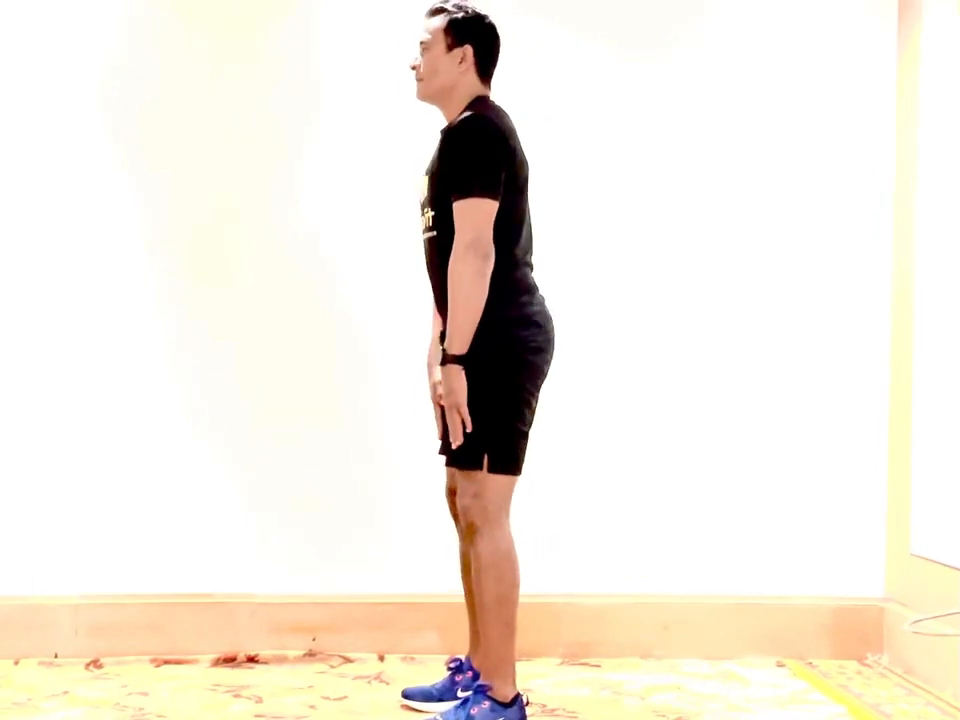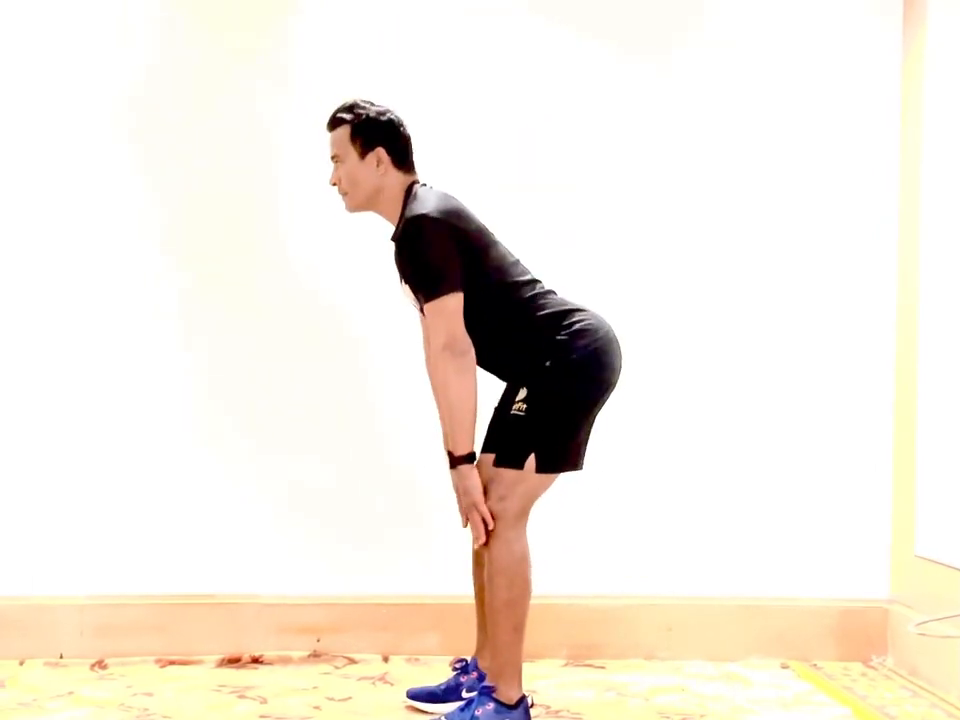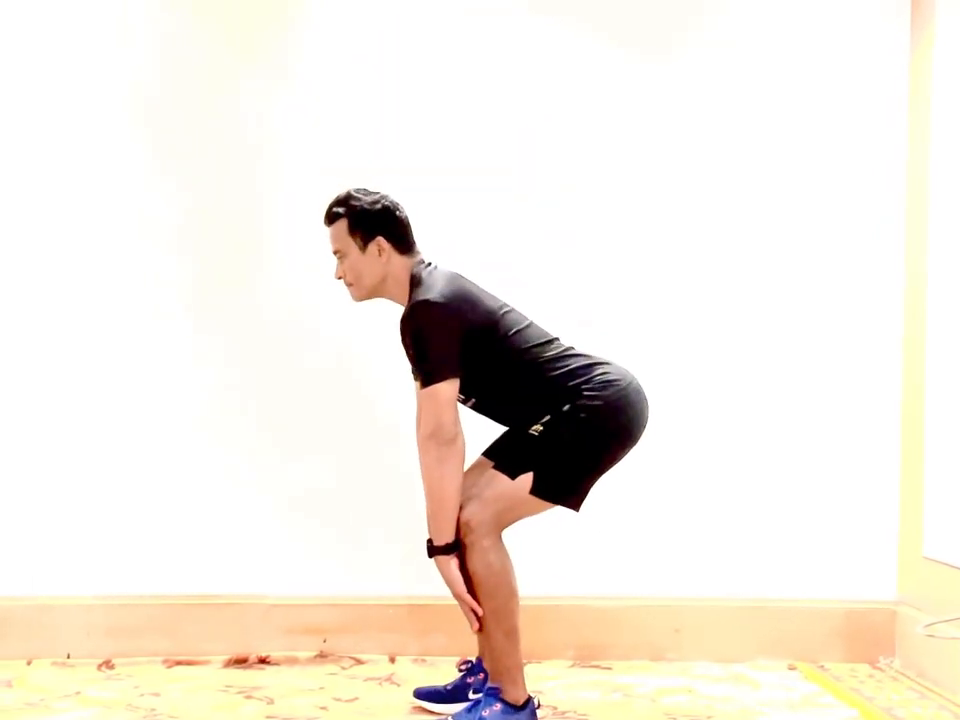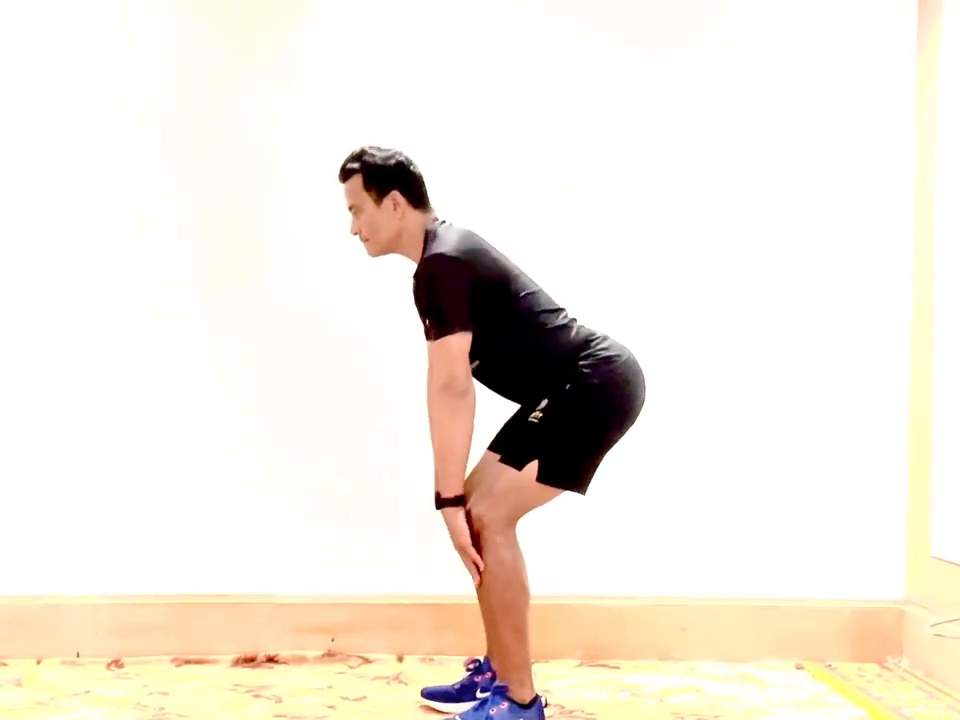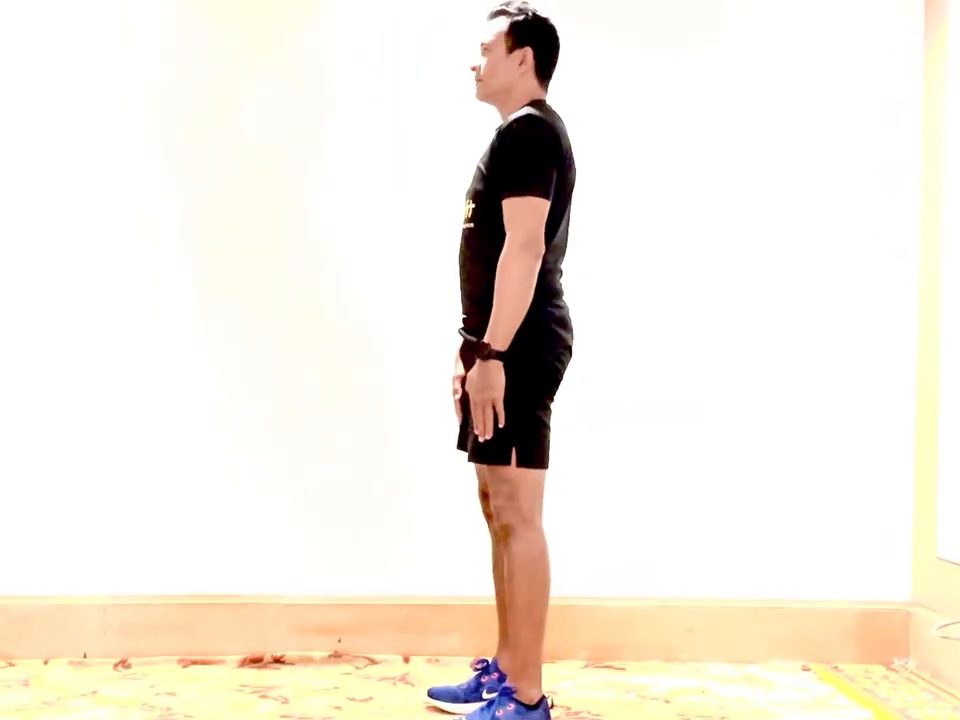
dt=1s
person 1, frame 1
left shoulder: (473, 130)
right shoulder: (471, 132)
left elbow: (474, 251)
left wrist: (454, 357)
right wrist: (445, 349)
left hip: (499, 346)
right hip: (484, 344)
left knee: (483, 512)
right knee: (467, 506)
person 1, frame 2
left shoulder: (424, 226)
right shoulder: (422, 220)
left elbow: (451, 349)
right elbow: (449, 347)
left wrist: (461, 460)
right wrist: (462, 458)
left hip: (572, 357)
right hip: (560, 358)
left knee: (499, 511)
right knee: (488, 508)
person 1, frame 3
left shoulder: (430, 311)
right shoulder: (434, 295)
left elbow: (439, 437)
right elbow: (440, 432)
left wrist: (442, 547)
right wrist: (446, 535)
left hip: (600, 409)
right hip: (586, 404)
left knee: (474, 521)
right knee: (466, 510)
right ankle: (489, 673)
person 1, frame 4
left shoulder: (443, 265)
right shoulder: (444, 257)
left elbow: (452, 390)
right elbow: (448, 388)
left wrist: (449, 502)
right wrist: (453, 492)
left hip: (597, 386)
right hip: (579, 386)
left knee: (487, 514)
right knee: (479, 505)
right ankle: (497, 672)
person 1, frame 5
left shoulder: (528, 128)
right shoulder: (522, 133)
left elbow: (524, 249)
left wrist: (492, 354)
right wrist: (472, 351)
left hip: (517, 347)
right hip: (500, 345)
left knee: (516, 515)
right knee: (499, 512)
